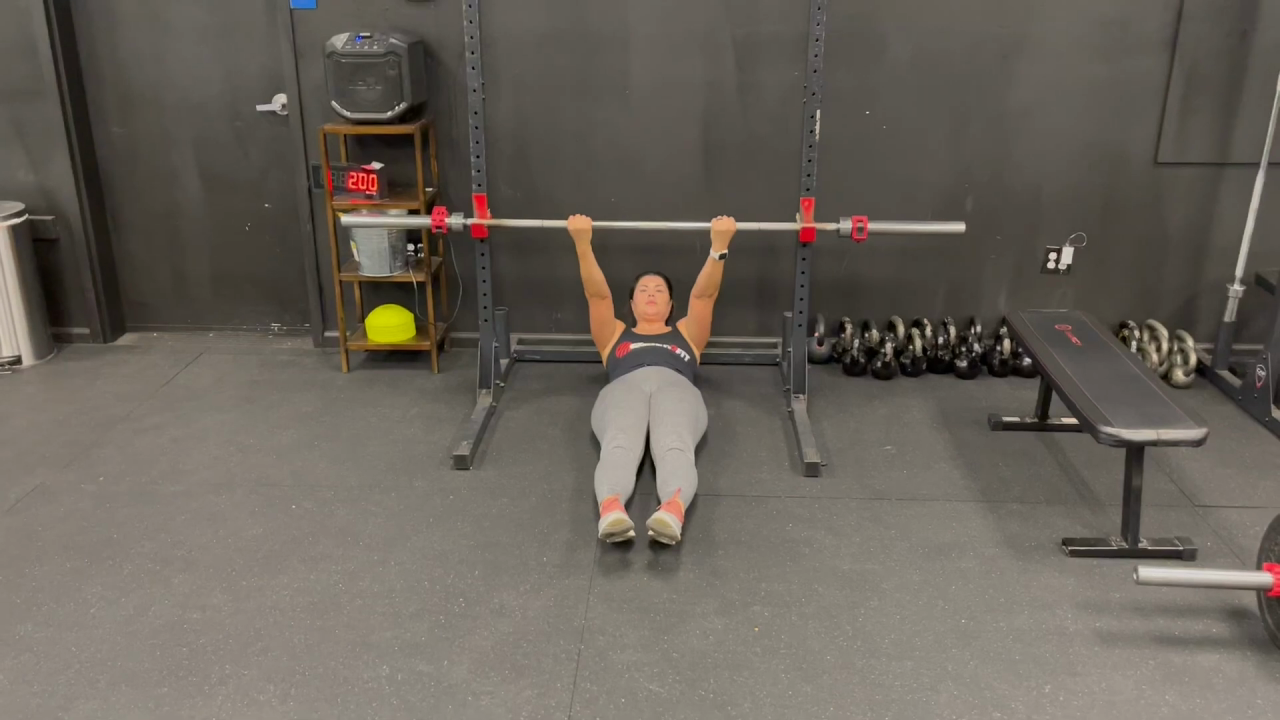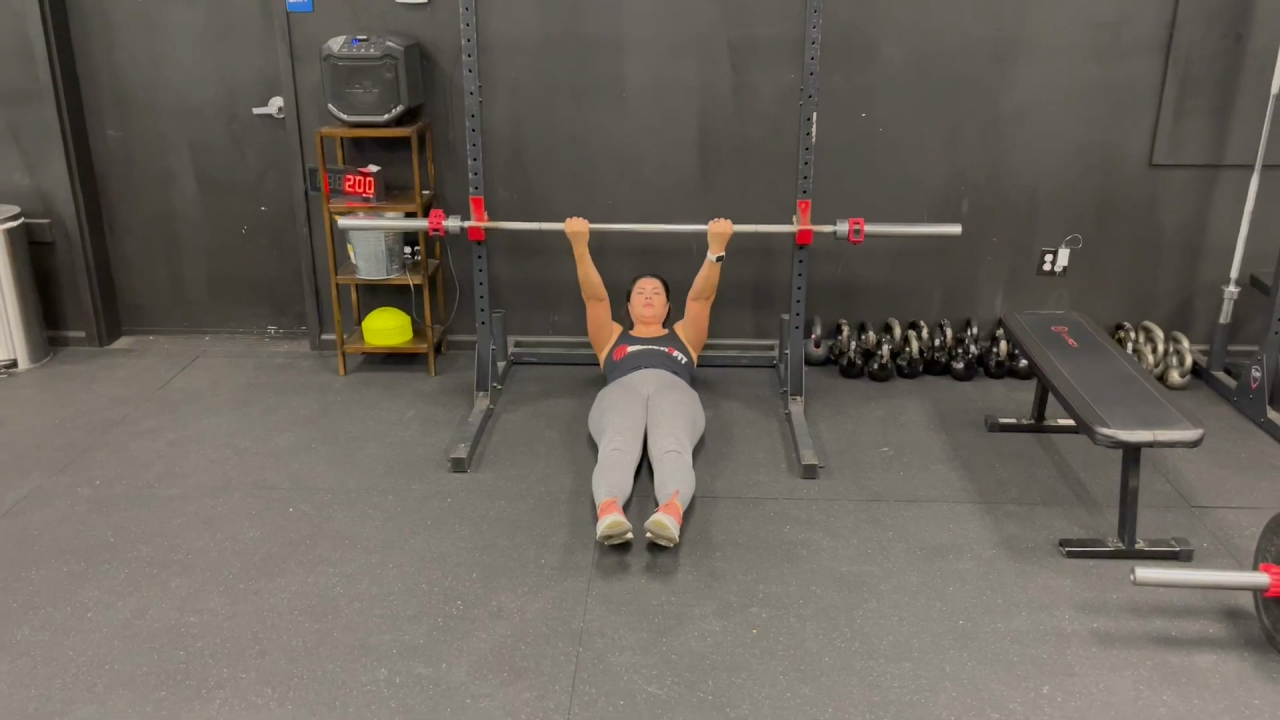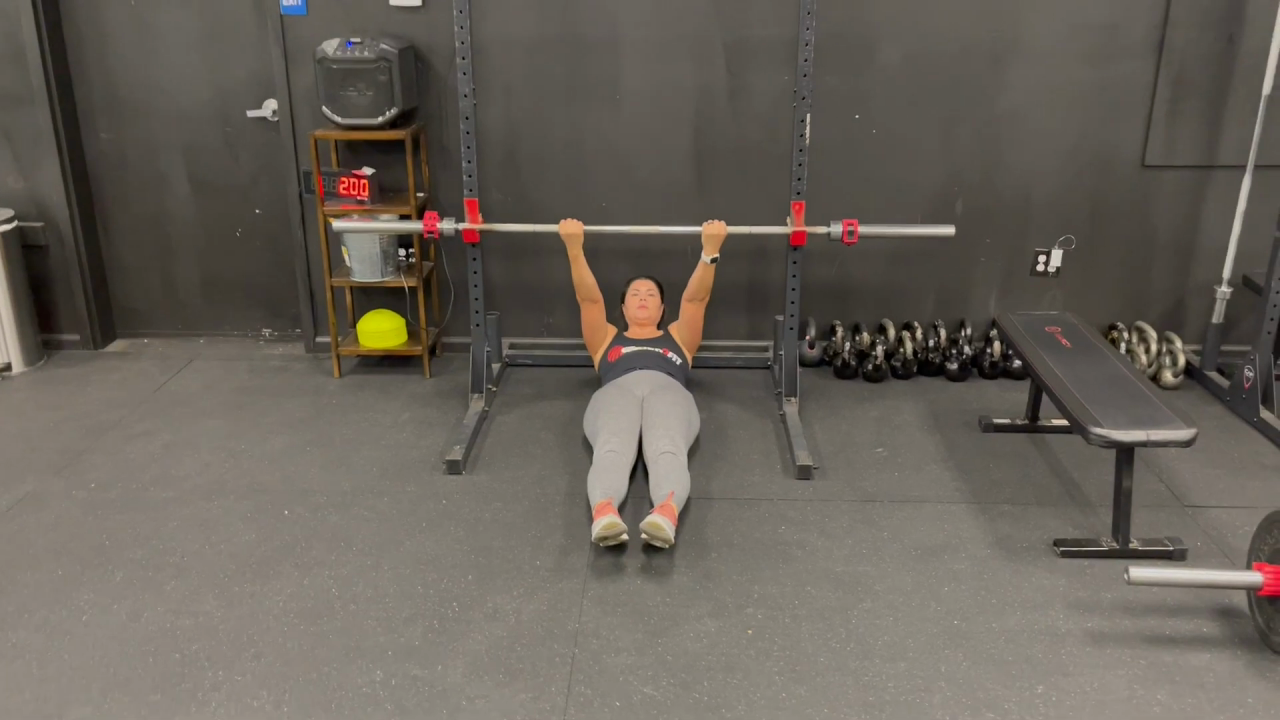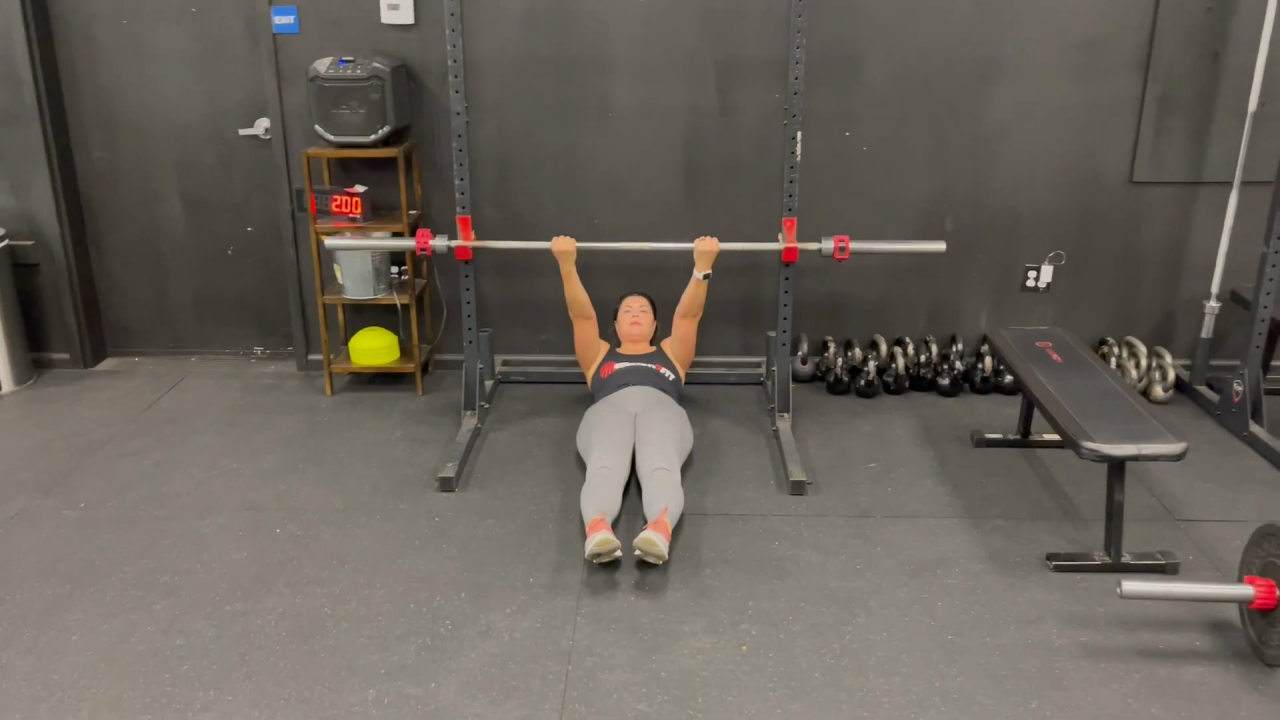
dt=0.3s
person 1, frame 1
left shoulder: (686, 334)
right shoulder: (615, 335)
left elbow: (704, 294)
right elbow: (596, 294)
left wrist: (719, 246)
right wrist: (582, 243)
left hip: (676, 388)
right hip: (623, 388)
left knee: (675, 447)
right knee: (618, 446)
left ankle: (673, 511)
right ankle: (610, 509)
person 1, frame 2
left shoulder: (683, 337)
right shoulder: (612, 337)
left elbow: (701, 297)
right elbow: (594, 296)
left wrist: (716, 248)
right wrist: (579, 246)
left hip: (674, 391)
right hip: (621, 391)
left knee: (672, 448)
right knee: (616, 448)
left ankle: (671, 513)
right ankle: (608, 511)
person 1, frame 3
left shoulder: (678, 338)
right shoulder: (607, 339)
left elbow: (696, 299)
right elbow: (588, 299)
left wrist: (710, 250)
right wrist: (574, 247)
left hip: (668, 391)
right hip: (616, 392)
left knee: (668, 450)
right knee: (611, 449)
left ankle: (667, 514)
right ankle: (604, 514)
person 1, frame 4
left shoulder: (670, 354)
right shoulder: (600, 355)
left elbow: (689, 314)
right elbow: (581, 314)
left wrist: (703, 266)
right wrist: (566, 264)
left hip: (661, 407)
right hip: (609, 408)
left knee: (661, 467)
right knee: (603, 466)
left ankle: (660, 530)
right ankle: (597, 530)
